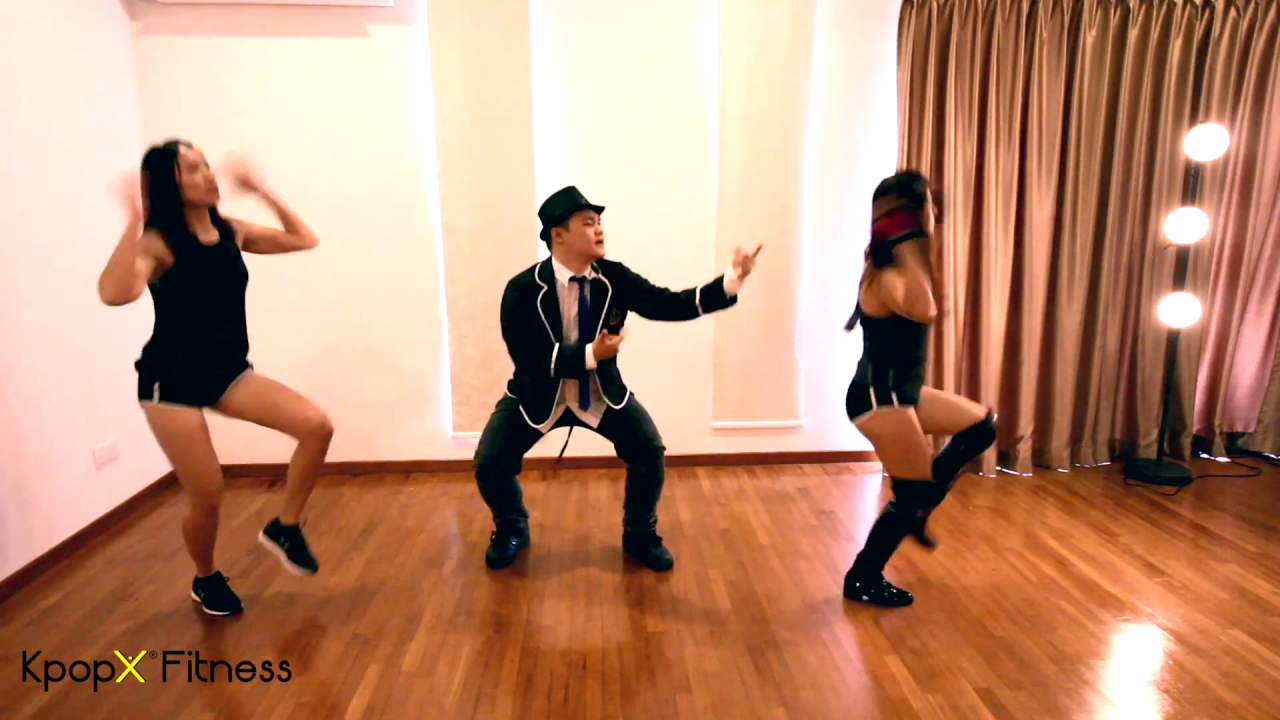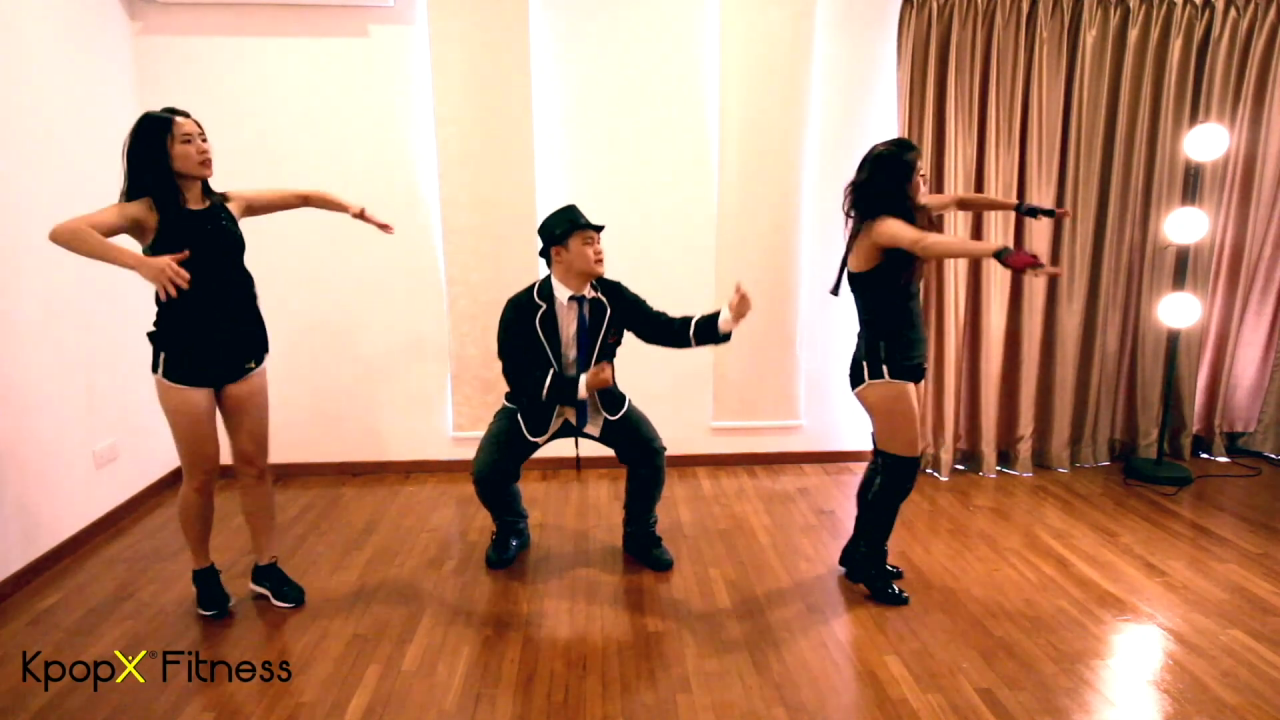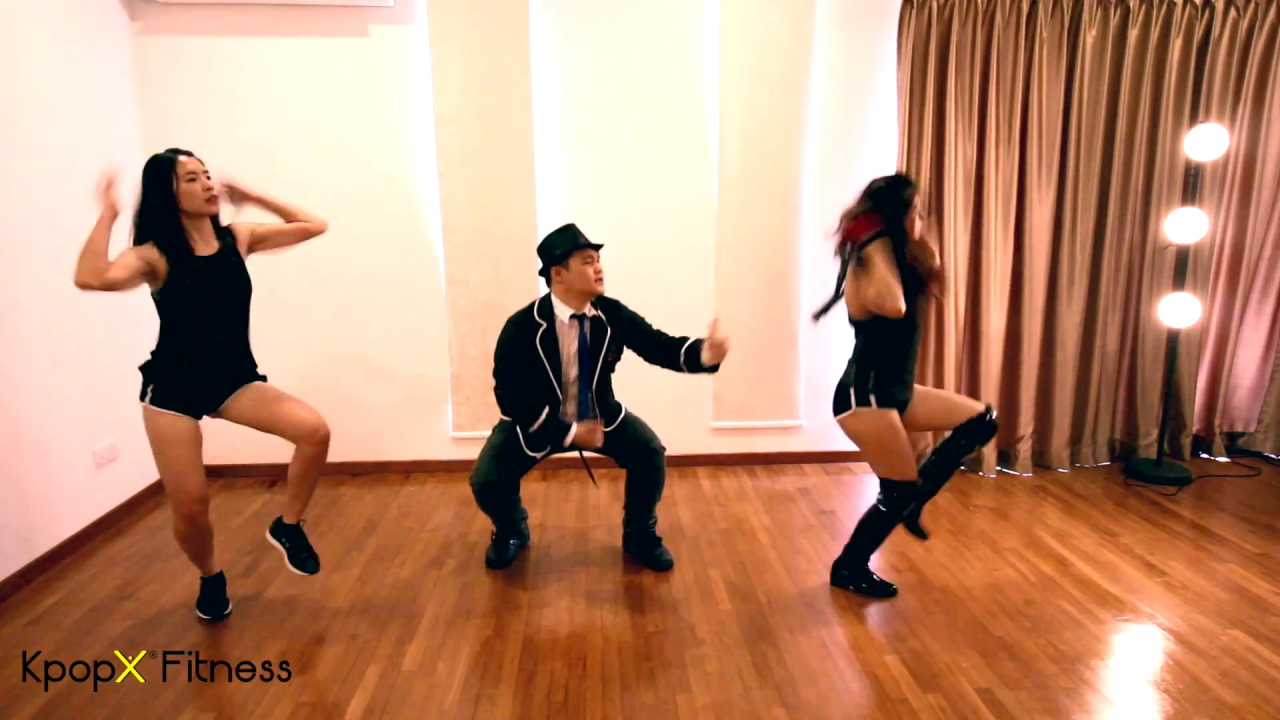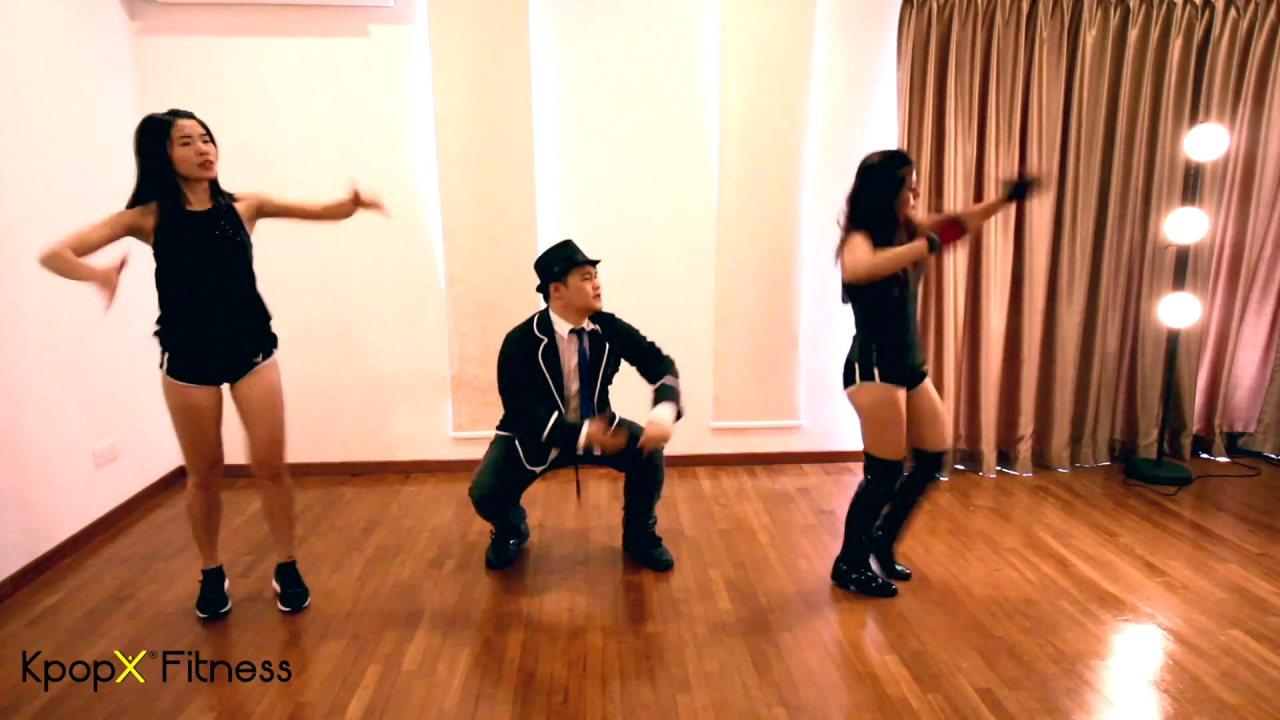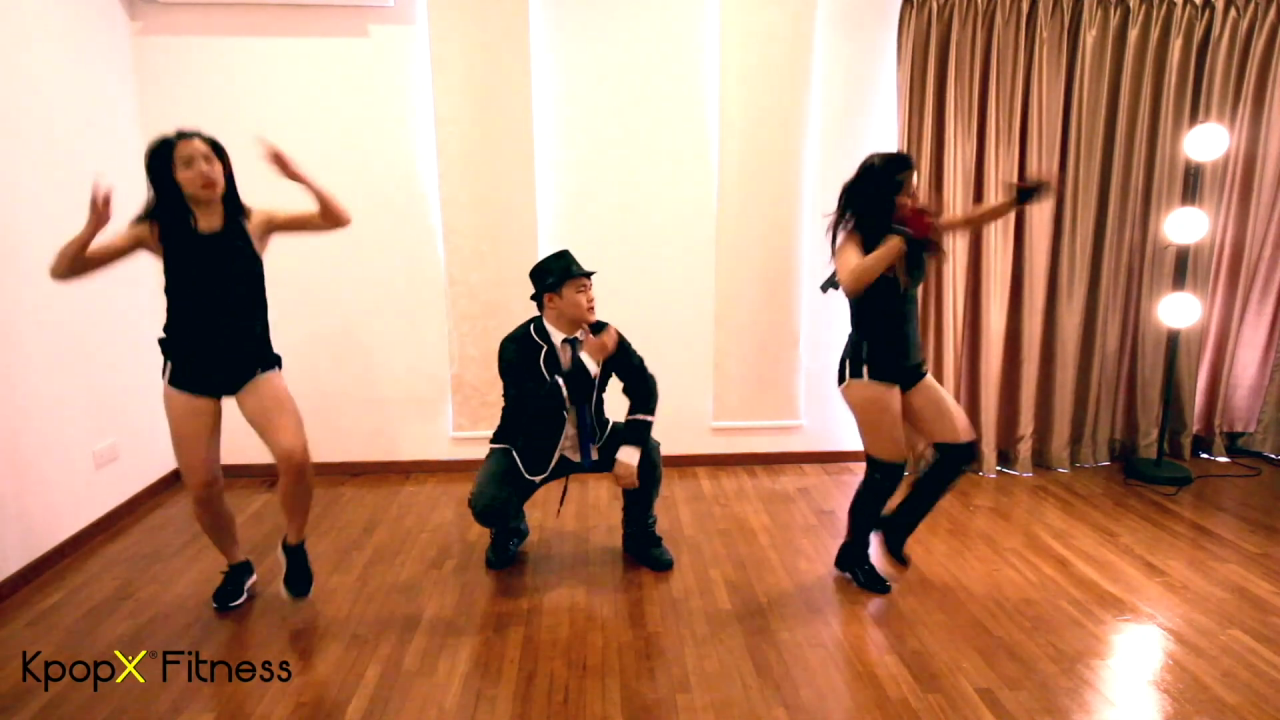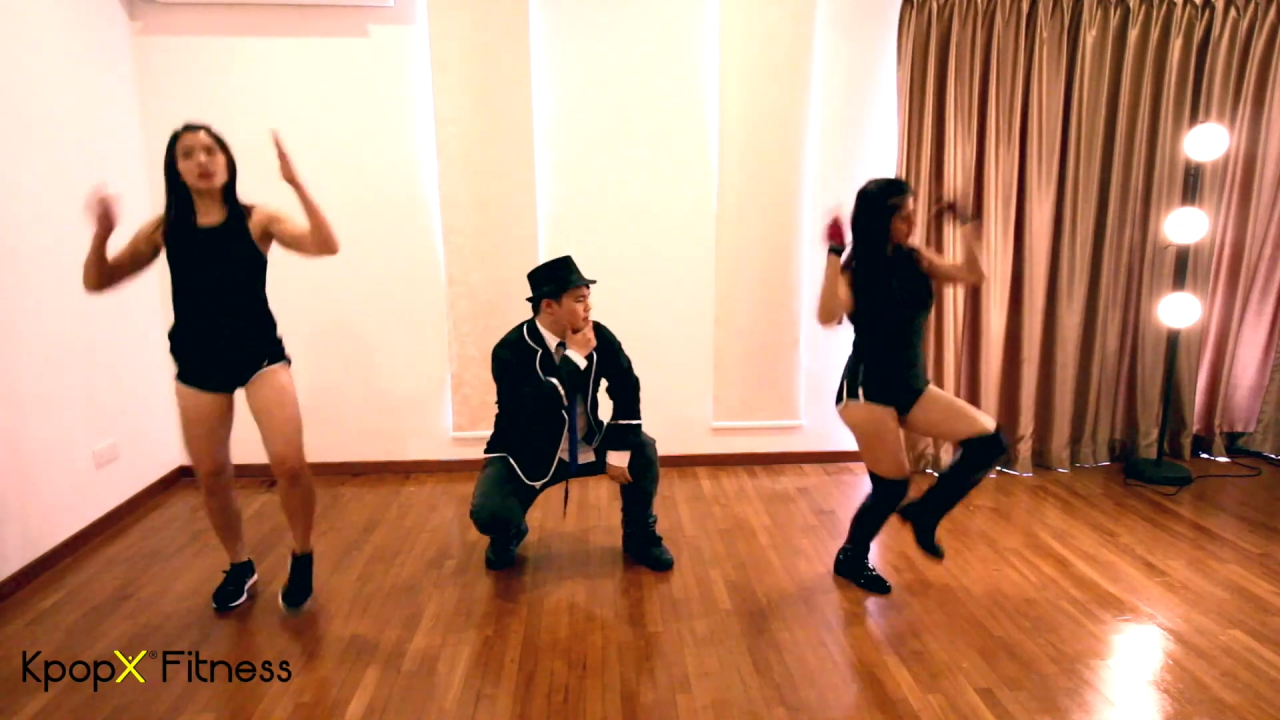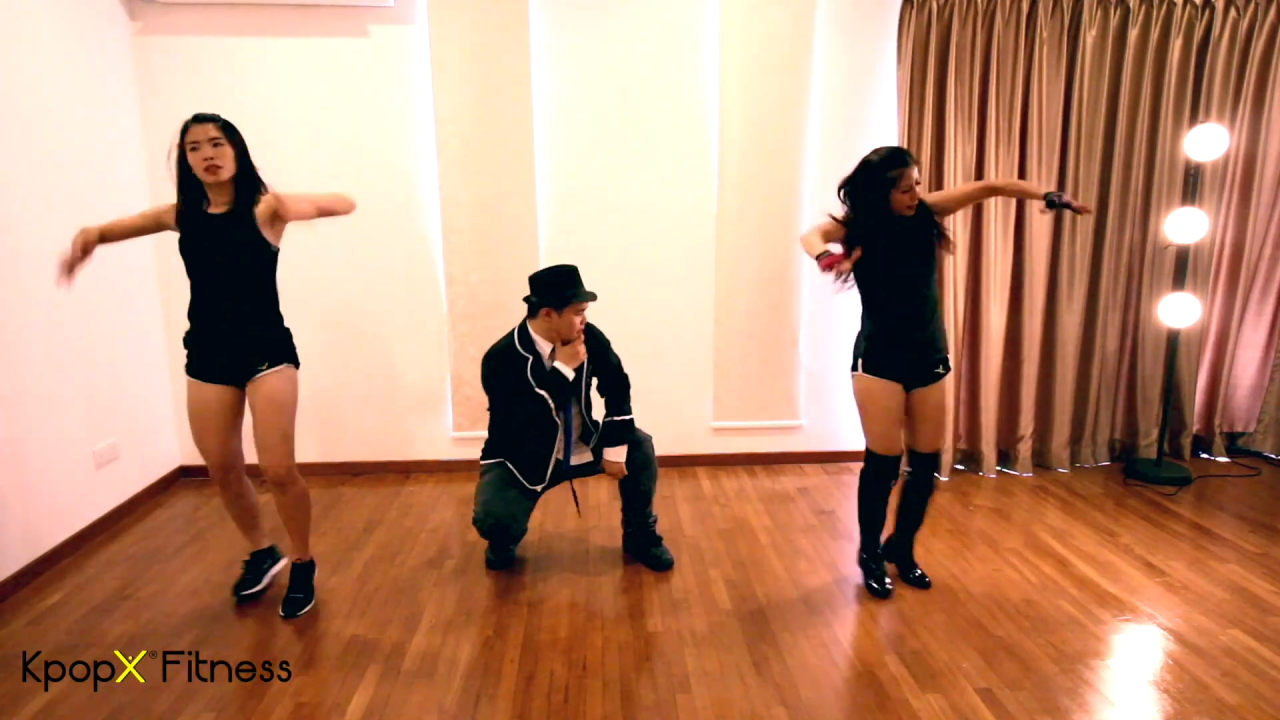
dt=0.2s
person 1, frame 1
left shoulder: (233, 231)
right shoulder: (157, 244)
left elbow: (304, 241)
right elbow: (115, 294)
left wrist: (263, 192)
right wrist: (134, 220)
left hip: (230, 373)
right hip: (171, 385)
left knee: (317, 425)
right knee: (208, 497)
left ankle: (285, 528)
right ankle: (206, 580)
person 1, frame 2
left shoulder: (231, 204)
right shoulder: (144, 211)
left elbow: (303, 197)
right elbow: (63, 232)
left wrist: (352, 209)
right wrist: (141, 262)
left hip: (242, 352)
right hip: (183, 360)
left knee: (254, 466)
right knee: (200, 476)
left ankle: (266, 568)
right ankle: (203, 572)
person 1, frame 3
left shoulder: (237, 238)
right shoulder: (155, 253)
left elbow: (309, 228)
right elbow: (90, 278)
left wrist: (253, 197)
right wrist: (106, 214)
left hip: (236, 379)
right hip: (172, 390)
left knee: (315, 431)
right knee: (189, 507)
left ankle: (288, 525)
right ankle: (210, 578)
person 1, frame 4
left shoulder: (244, 206)
right shoulder: (147, 217)
left elbow: (326, 214)
right elbow: (54, 255)
left wrist: (354, 202)
right wrist: (95, 273)
left hip: (251, 350)
right hip: (187, 357)
left knee: (270, 467)
right knee: (204, 475)
left ankle: (287, 568)
right ankle: (211, 573)
person 1, frame 5
left shoulder: (254, 222)
right shoulder: (156, 232)
left elbow: (336, 219)
right elbow: (63, 271)
left wrist: (299, 179)
right wrist: (93, 227)
left hip: (252, 362)
right hip: (190, 370)
left knee: (294, 457)
right knee: (203, 489)
left ankle: (294, 546)
right ankle: (237, 566)
person 1, frame 6
left shoulder: (257, 220)
right shoulder: (164, 230)
left elbow: (325, 246)
right elbow: (98, 281)
left wrist: (297, 186)
right wrist: (102, 234)
left hip: (260, 356)
right hip: (197, 365)
left knee: (289, 463)
right knee: (212, 476)
left ankle: (302, 555)
right ankle: (239, 566)
person 1, frame 7
left shoulder: (267, 206)
right shoulder: (180, 215)
left elbow: (346, 204)
right elbow: (108, 231)
left wrist: (311, 205)
right wrist: (87, 238)
left hip: (267, 352)
right hip: (208, 358)
left knee: (279, 470)
right knee: (224, 472)
left ankle: (303, 565)
right ankle: (263, 553)
person 2, frame 1
left shoulder: (901, 262)
right shoulder: (888, 273)
right elbow: (924, 313)
right wrist: (908, 245)
left hip: (902, 390)
right hip: (881, 395)
left knee: (981, 428)
right knee: (914, 493)
left ankle: (915, 509)
right ankle: (862, 579)
person 2, frame 2
left shoulder: (899, 220)
right shoulder: (878, 228)
left elbow: (956, 199)
right elbow: (929, 245)
left wrist: (1021, 209)
right wrist: (1001, 253)
left hip: (904, 362)
right hip: (882, 365)
left knee: (890, 464)
right knee: (901, 469)
left ankle: (860, 551)
right ankle: (867, 565)
person 2, frame 3
left shoulder: (903, 254)
right shoulder: (869, 270)
left elbow: (932, 277)
right elbow: (894, 308)
left wrist: (920, 240)
right wrist: (877, 243)
left hip: (897, 389)
right hip: (866, 396)
left knee: (981, 421)
right knee: (901, 489)
left ankle: (910, 504)
right ankle: (849, 568)
person 2, frame 4
left shoulder: (904, 226)
right shoulder: (859, 240)
left elbow: (961, 223)
right elbow: (859, 268)
left wrist: (1008, 196)
right wrist: (929, 244)
left hip: (909, 367)
right hip: (874, 370)
left knee: (932, 461)
right knee: (883, 473)
left ankle: (881, 543)
right ankle: (849, 564)
person 2, frame 5
left shoulder: (908, 228)
right shoulder: (854, 238)
left elbow: (967, 221)
right elbow: (851, 283)
left wrist: (1015, 200)
right wrist: (898, 241)
left hip: (909, 366)
right hip: (869, 368)
left knee: (962, 449)
right knee: (886, 470)
left ankle: (896, 528)
right ankle: (853, 554)
person 2, frame 6
left shoulder: (916, 259)
right shoulder: (854, 267)
left elbow: (973, 275)
right elbow: (829, 318)
left wrist: (968, 225)
right wrist: (834, 255)
left hip: (914, 386)
right hip: (868, 390)
left knee: (989, 442)
right knee: (891, 486)
left ankle: (925, 514)
right ankle: (851, 557)
person 2, frame 7
left shoulder: (925, 214)
right shoulder: (860, 227)
left elbow: (987, 186)
right elbow: (811, 237)
left wrist: (1046, 197)
right wrist: (825, 255)
left hip: (930, 359)
right hip: (879, 361)
left knee: (927, 463)
right knee: (884, 461)
left ankle: (899, 548)
right ankle: (869, 554)
person 3, frame 1
left shoulder: (614, 278)
right shoulder: (523, 290)
left elbow: (670, 304)
right elbow: (527, 356)
left wrist: (730, 280)
right wrist: (590, 355)
left hip: (602, 393)
right hip: (537, 396)
left knee: (649, 451)
right knee: (490, 464)
left ankle: (640, 535)
right ankle: (512, 531)
person 3, frame 2
left shoulder: (613, 296)
right shoulder: (522, 308)
left elbow: (665, 329)
right elbow: (518, 376)
left wrist: (725, 319)
right wrist: (581, 384)
left hip: (602, 402)
right hip: (535, 407)
left knee: (649, 452)
right knee: (488, 472)
left ankle: (640, 536)
right ankle: (512, 531)
person 3, frame 3
left shoulder: (612, 315)
right shoulder: (522, 327)
left elbow: (661, 347)
right elbow: (510, 395)
left wrist: (706, 352)
right wrist: (568, 433)
left hip: (598, 414)
right hip: (533, 421)
left knee: (650, 454)
right knee: (487, 482)
left ankle: (640, 536)
right ankle: (512, 532)
person 3, frame 4
left shoulder: (608, 328)
right shoulder: (521, 341)
left elbow: (658, 362)
right elbow: (520, 411)
left wrist: (663, 412)
right wrist: (581, 435)
left hip: (595, 427)
right hip: (531, 434)
left knee: (648, 454)
right knee: (485, 493)
left ankle: (640, 536)
right ankle: (512, 531)
person 3, frame 5
left shoulder: (603, 334)
right shoulder: (518, 346)
left elbow: (643, 384)
right elbow: (532, 407)
left wrist: (631, 452)
right wrist: (588, 361)
left hip: (590, 438)
right hip: (530, 447)
left knee: (645, 456)
right knee: (486, 505)
left ankle: (639, 536)
right ankle: (510, 532)
person 3, frame 6
left shoulder: (597, 335)
right shoulder: (511, 350)
left elbow: (627, 388)
right elbow: (533, 410)
left wrist: (618, 452)
right wrist: (574, 358)
left hip: (585, 445)
right hip: (525, 454)
left knee: (642, 449)
right knee: (489, 515)
left ankle: (639, 536)
right ankle: (509, 534)
person 3, frame 7
left shoulder: (589, 338)
right shoulder: (501, 358)
left elbow: (617, 387)
right elbow: (523, 422)
left wrist: (615, 448)
right wrist: (562, 369)
left hip: (580, 447)
right hip: (521, 459)
left knee: (639, 446)
right knee: (492, 521)
left ankle: (639, 535)
right ankle: (506, 539)
